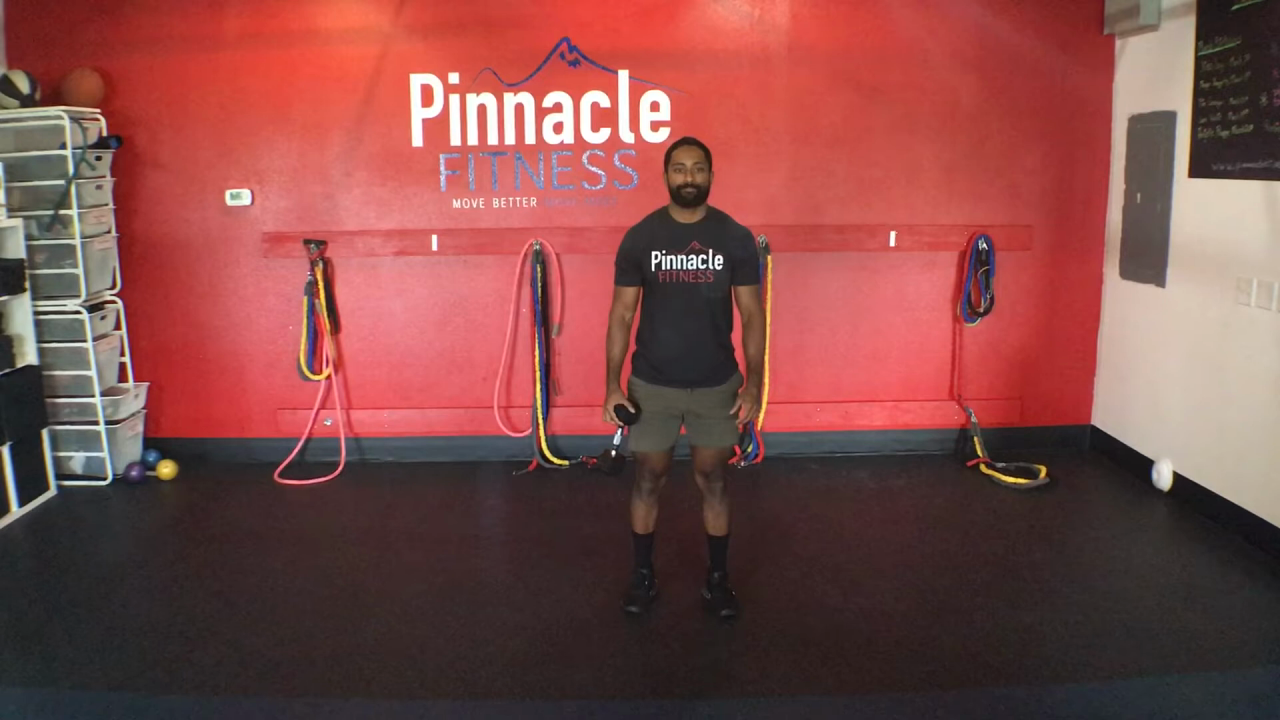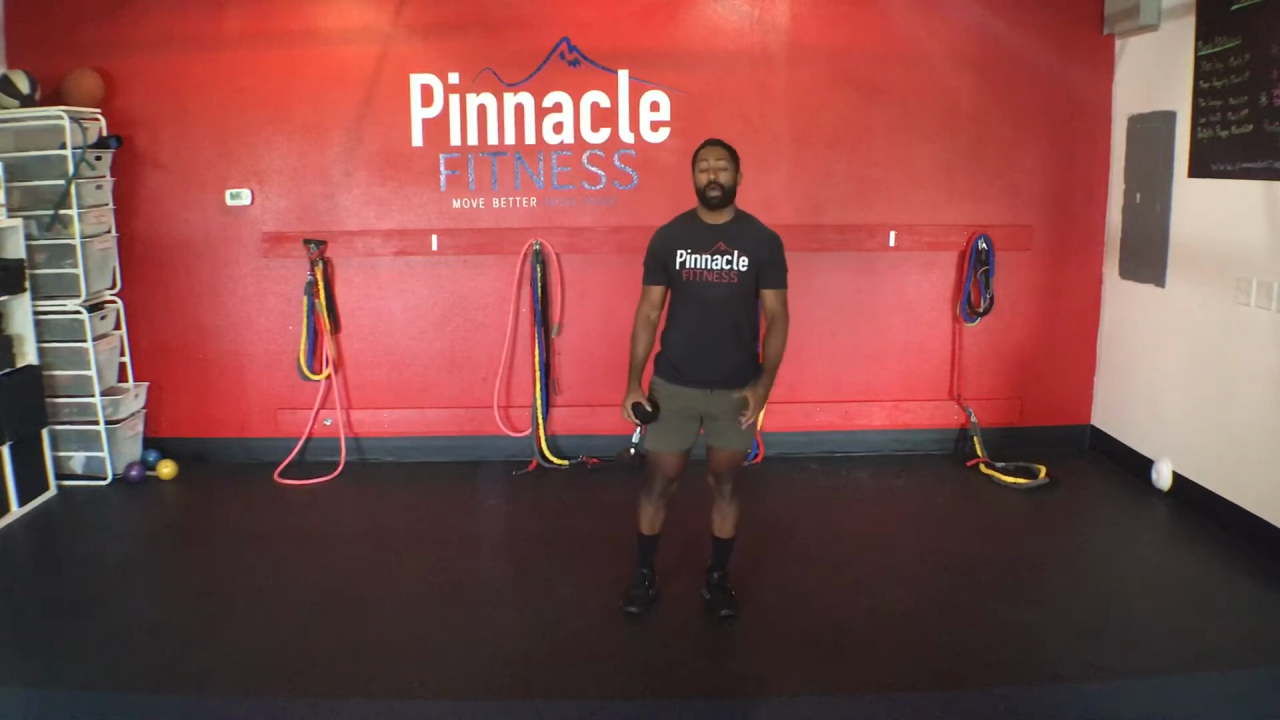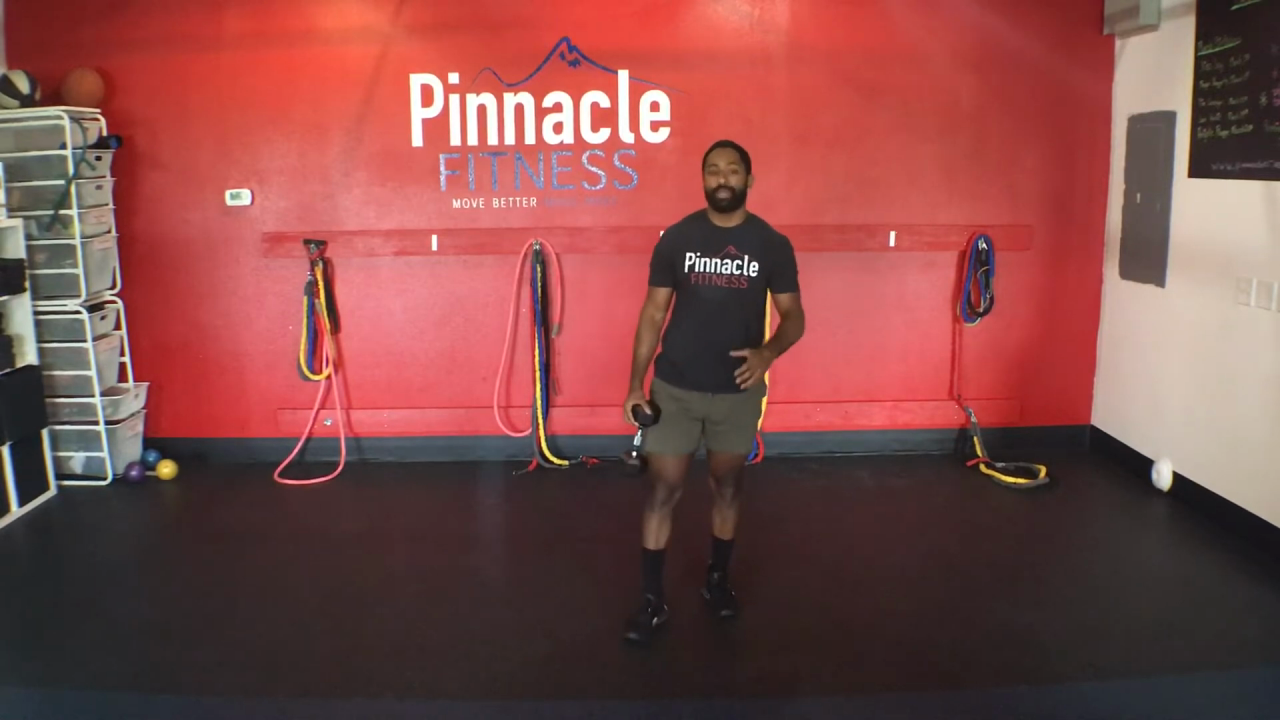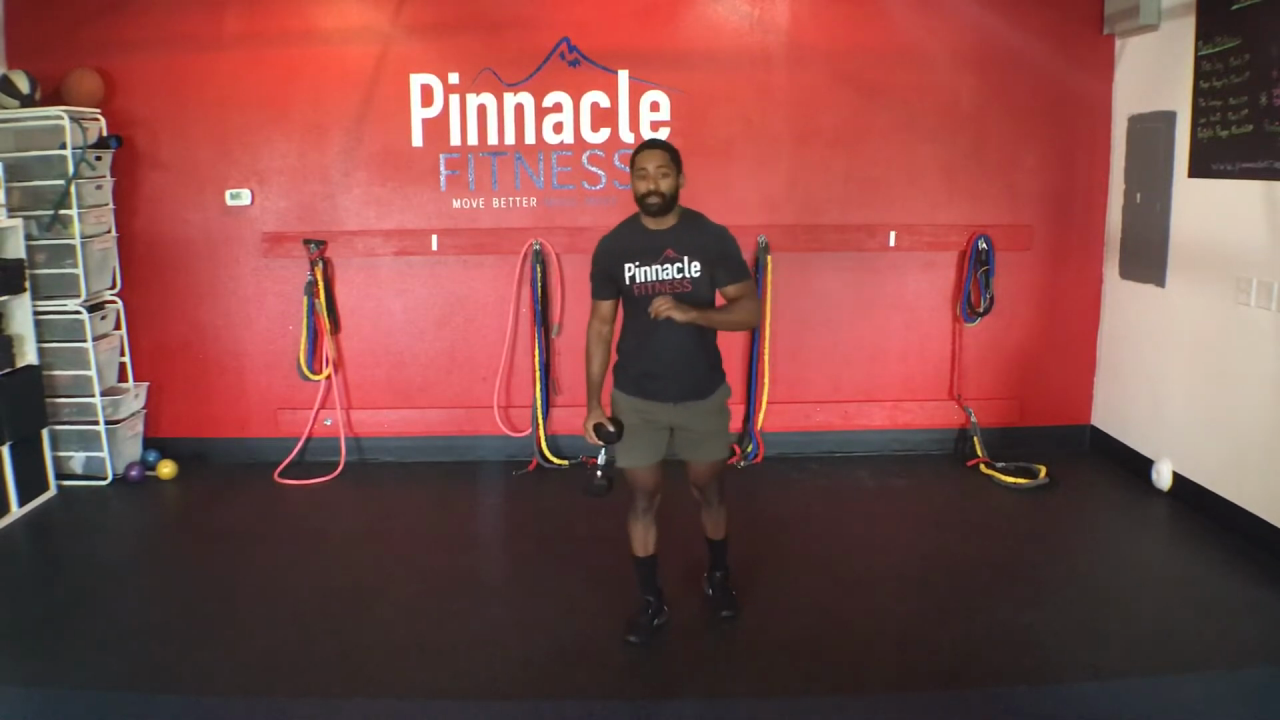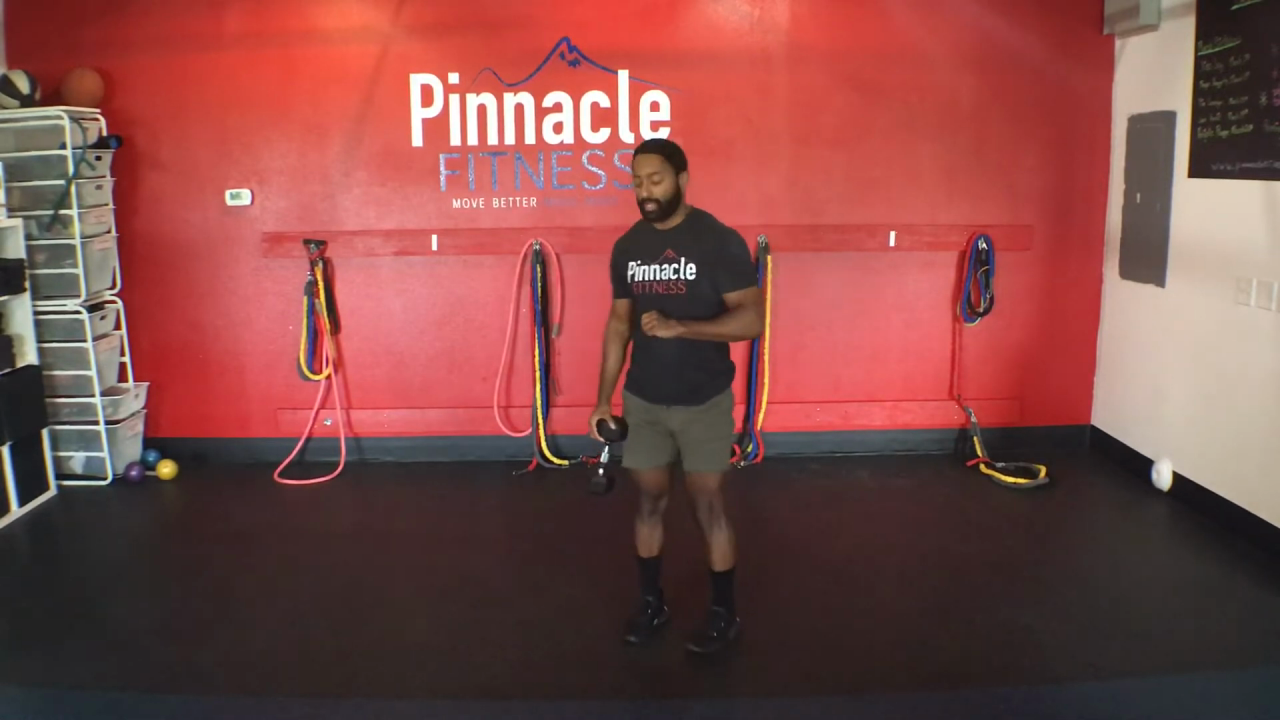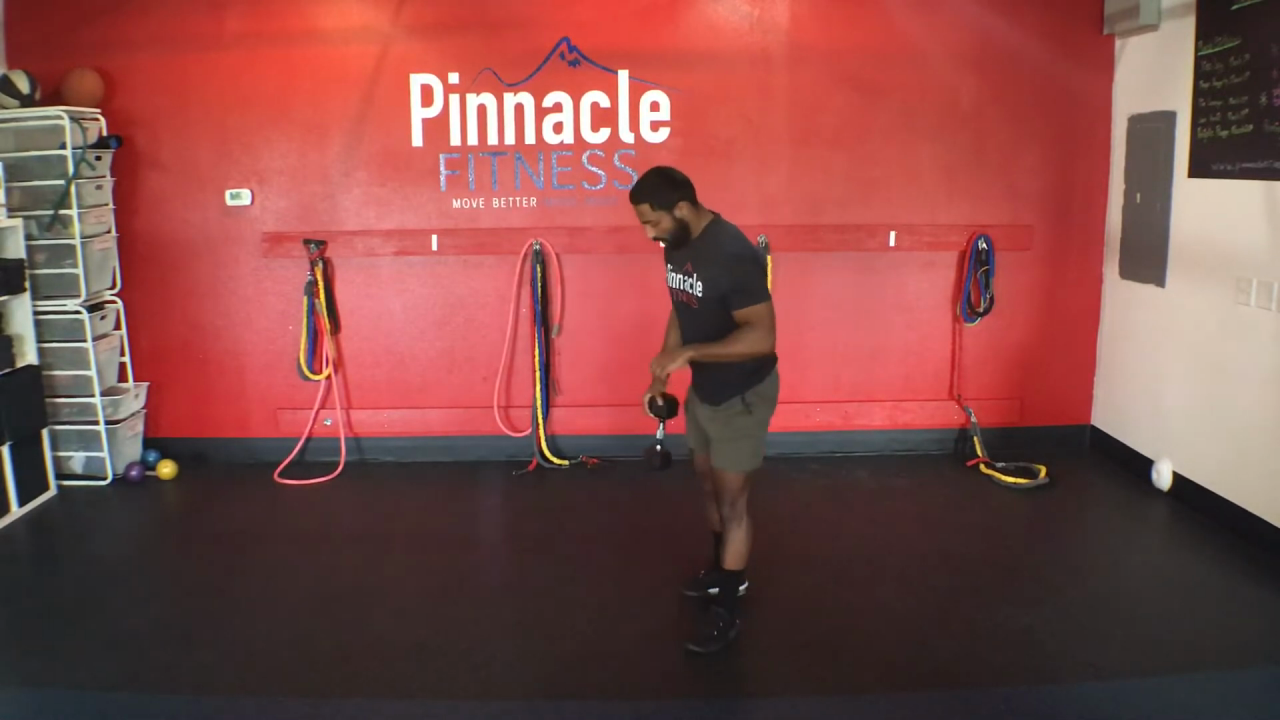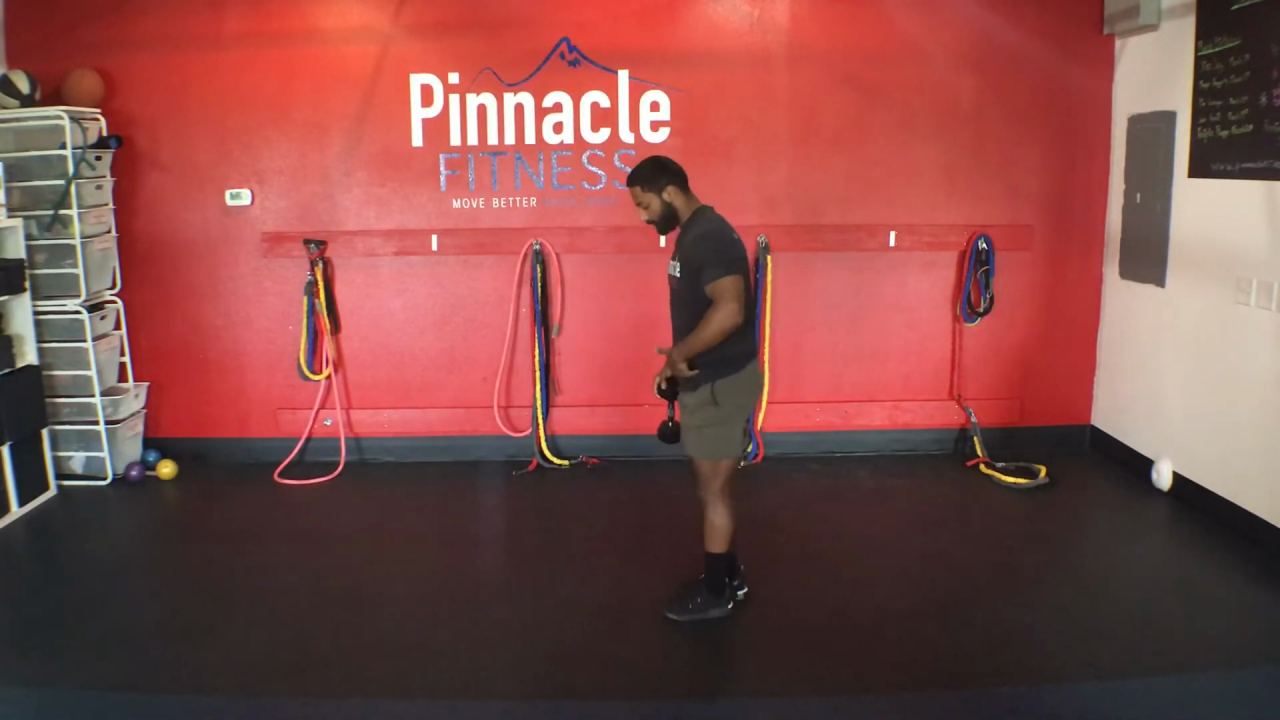
dt=0.7s
person 1, frame 1
left shoulder: (736, 238)
right shoulder: (639, 238)
left elbow: (751, 314)
right elbow: (621, 314)
left wrist: (754, 383)
right wrist: (612, 385)
left hip: (716, 384)
right hip: (652, 384)
left knee: (713, 481)
right knee: (649, 480)
left ankle: (717, 577)
right ankle: (643, 574)
person 1, frame 2
left shoulder: (763, 241)
right shoulder: (668, 237)
left elbow: (776, 317)
right elbow: (648, 312)
left wrist: (764, 382)
right wrist: (633, 382)
left hip: (734, 387)
right hip: (674, 384)
left knee: (724, 484)
right knee: (660, 482)
left ankle: (717, 578)
right ankle: (645, 574)
person 1, frame 3
left shoulder: (773, 244)
right shoulder: (676, 238)
left elbow: (793, 316)
right elbow: (653, 313)
left wrist: (767, 351)
right wrist: (636, 383)
left hip: (736, 390)
right hip: (675, 387)
left knee: (727, 487)
right knee: (663, 490)
left ankle: (717, 579)
right ankle: (652, 599)
person 1, frame 4
left shoulder: (714, 239)
right shoulder: (613, 247)
left elbow: (750, 312)
right elbow: (600, 325)
left wrist: (690, 312)
right wrist: (593, 402)
left hip: (703, 394)
right hip: (636, 397)
left knee: (708, 490)
right knee: (643, 499)
left ankle: (718, 574)
right ankle: (651, 600)
person 1, frame 5
left shoulder: (720, 243)
right shoulder: (627, 246)
left elbow: (751, 320)
right elbow: (618, 324)
left wrist: (678, 326)
right wrist: (603, 399)
left hip: (704, 401)
right hip: (643, 399)
left knee: (707, 506)
right knee: (650, 501)
left ankle: (724, 612)
right ankle: (652, 602)
person 1, frame 6
left shoulder: (733, 255)
right shoulder: (677, 246)
left elbow: (762, 337)
left wrist: (688, 352)
right wrist: (659, 375)
left hip: (742, 396)
right hip: (703, 390)
left knee: (731, 502)
right knee: (708, 485)
left ankle: (726, 612)
right ankle: (725, 571)
person 1, frame 7
left shoulder: (708, 237)
right shoulder: (693, 233)
left elbow: (729, 310)
left wrist: (680, 354)
right wrist: (678, 359)
left hip: (723, 383)
right hip: (704, 379)
left knee: (711, 489)
right knee: (708, 483)
left ankle: (717, 593)
right ankle: (728, 573)
